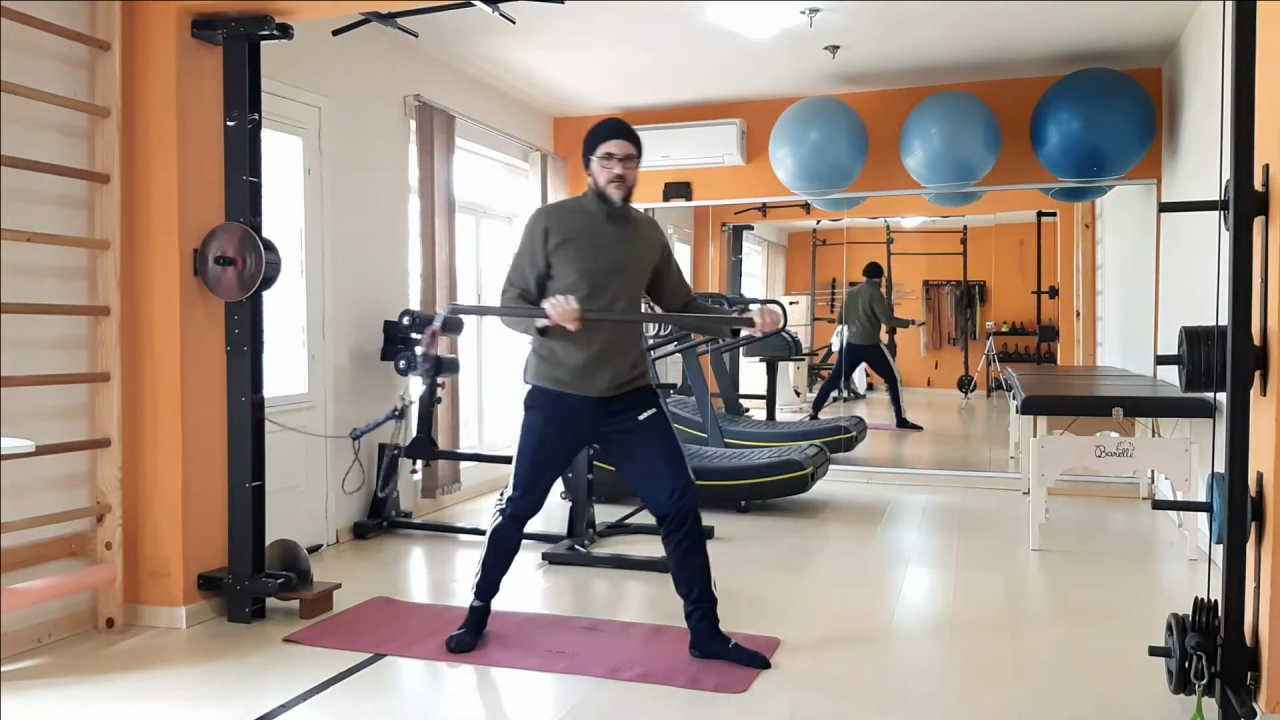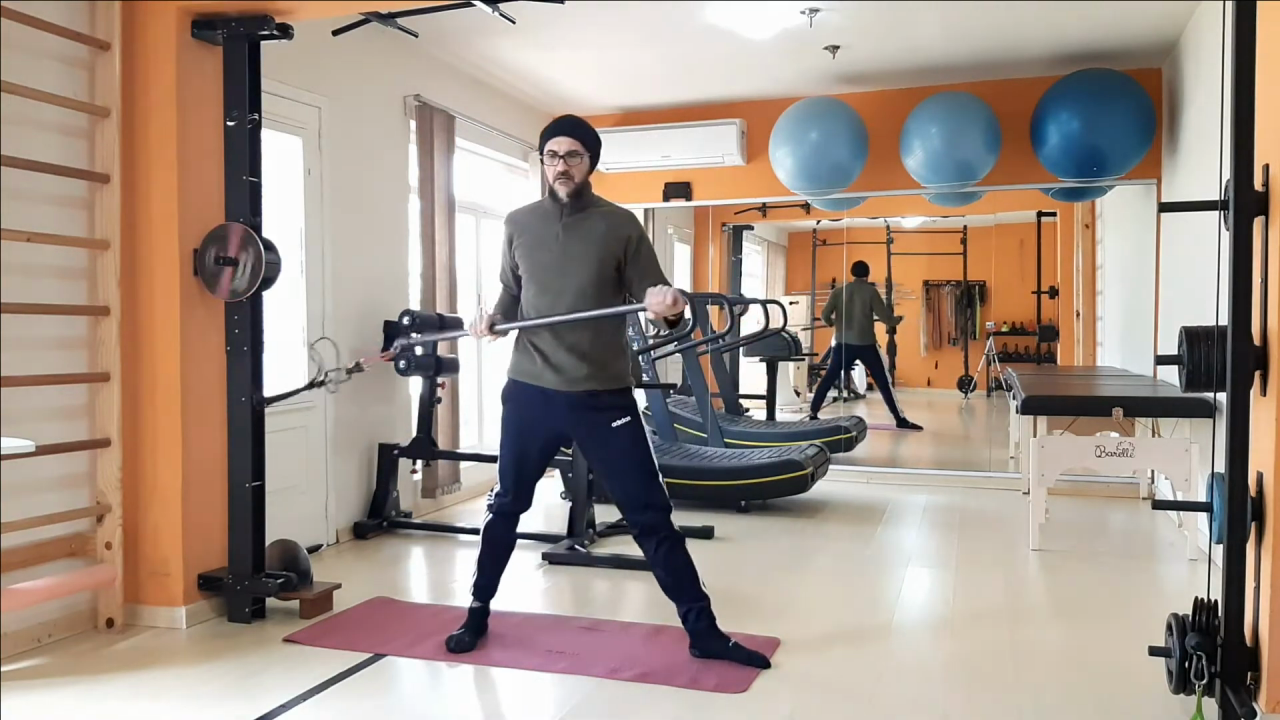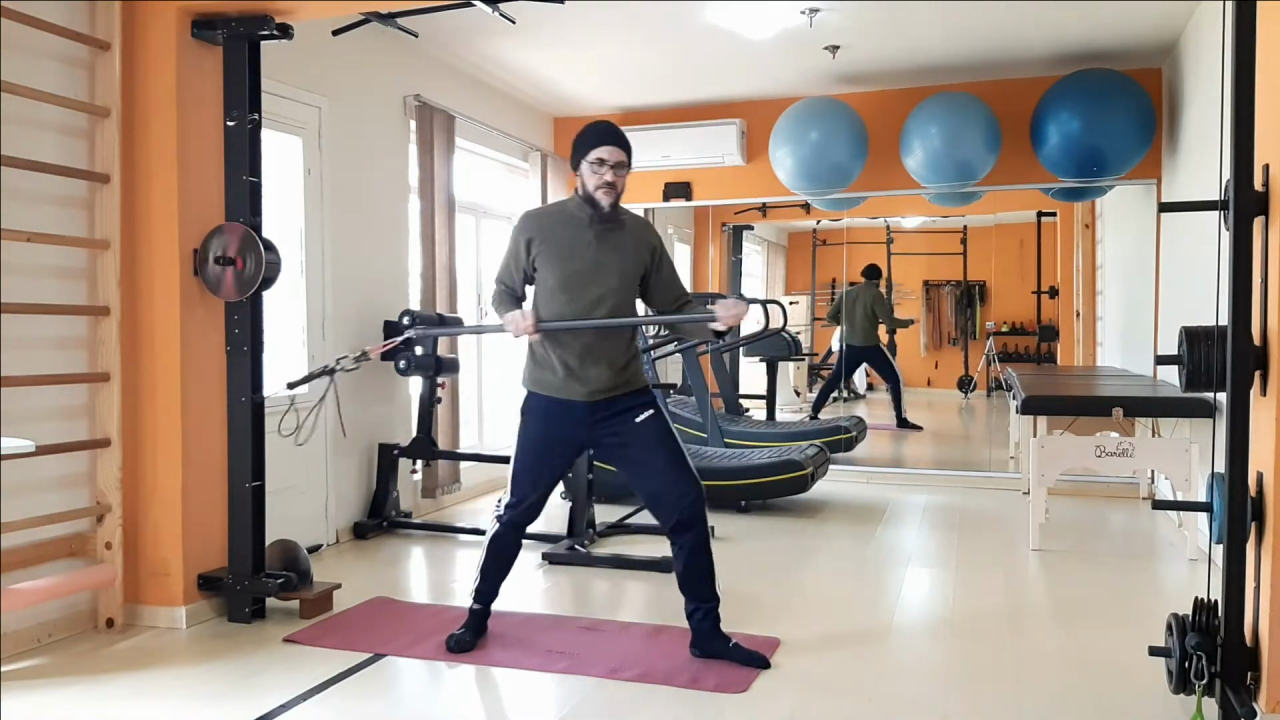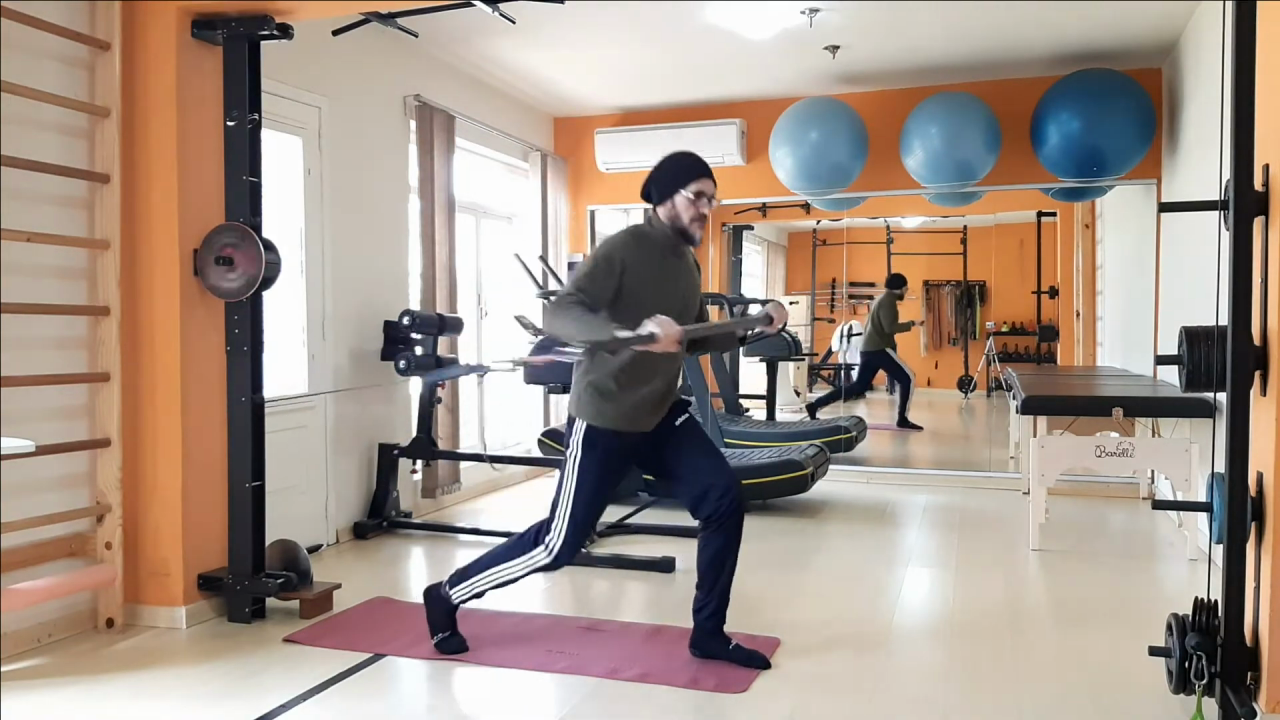
dt=0.5s
person 1, frame 1
left shoulder: (648, 234)
right shoulder: (549, 222)
left elbow: (682, 308)
right elbow: (510, 305)
left wrist: (743, 318)
right wrist: (544, 314)
left hip: (630, 397)
right hip: (558, 395)
left knee: (679, 507)
right knee: (517, 507)
left ankle: (706, 635)
right ankle: (478, 610)
person 1, frame 2
left shoulder: (620, 225)
right shoulder: (519, 224)
left elbow: (658, 304)
left wrist: (667, 304)
right wrist: (490, 319)
left hip: (603, 395)
right hip: (530, 391)
left knee: (651, 514)
right knee: (506, 504)
left ankle: (704, 632)
right ankle: (478, 611)
person 1, frame 3
left shoulder: (641, 235)
right shoulder: (536, 226)
left elbow: (675, 307)
right elbow: (505, 291)
left wrist: (716, 318)
right wrist: (513, 315)
left hip: (624, 399)
right hip: (553, 400)
left knee: (685, 506)
right knee: (516, 511)
left ankle: (707, 633)
right ankle: (478, 612)
person 1, frame 4
left shoulder: (687, 260)
right shoulder: (625, 248)
right elbow: (562, 313)
right wrist: (633, 330)
left hip: (662, 414)
right hip: (605, 418)
left knee: (724, 500)
right knee: (558, 544)
left ankle: (709, 634)
right ankle: (445, 596)
